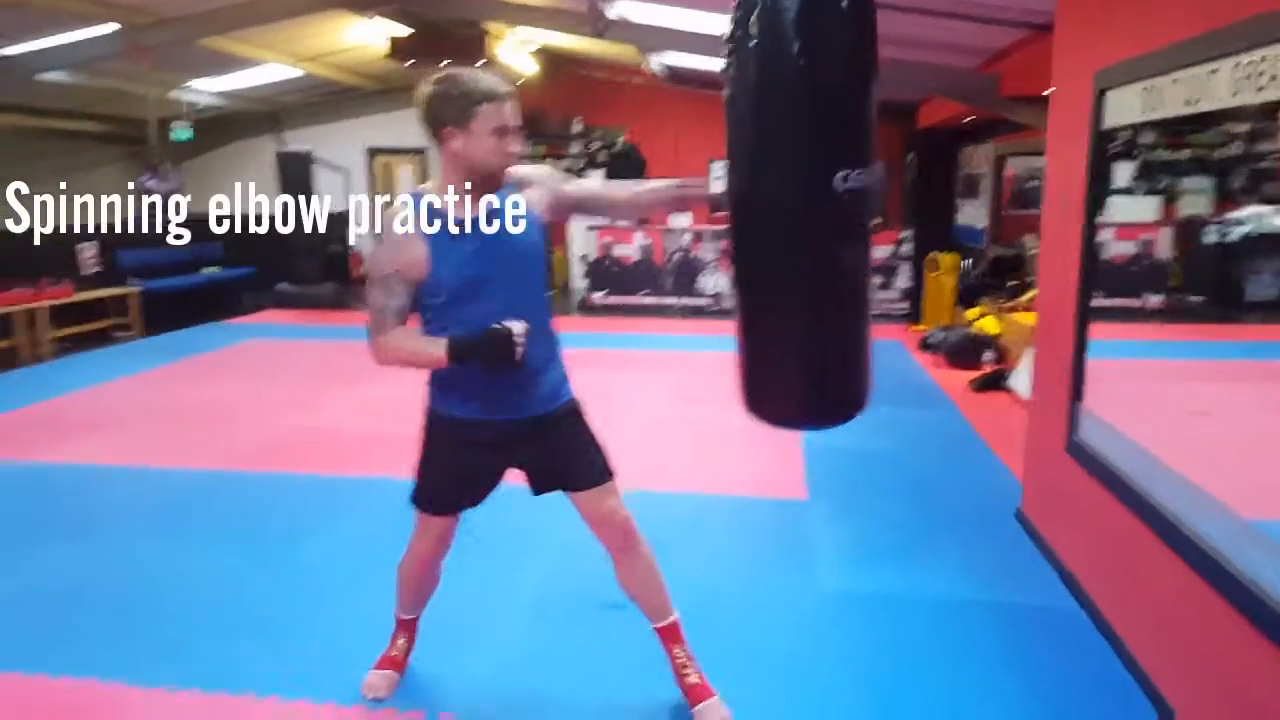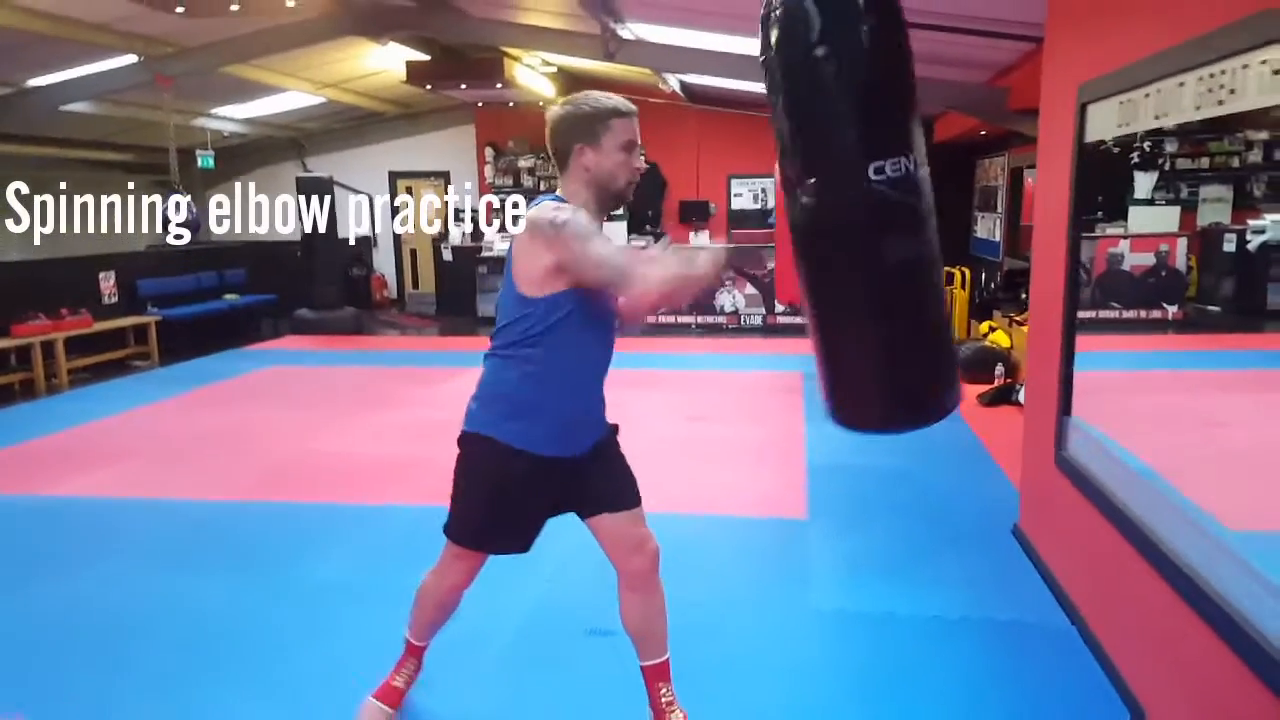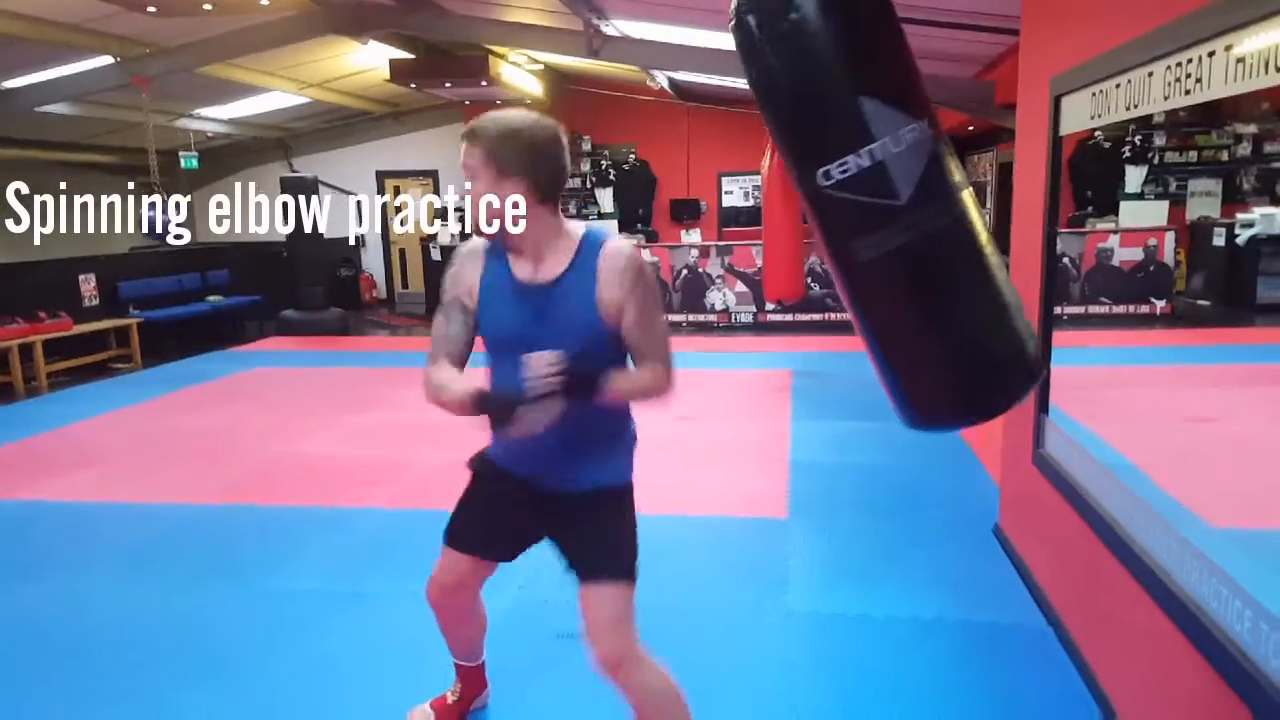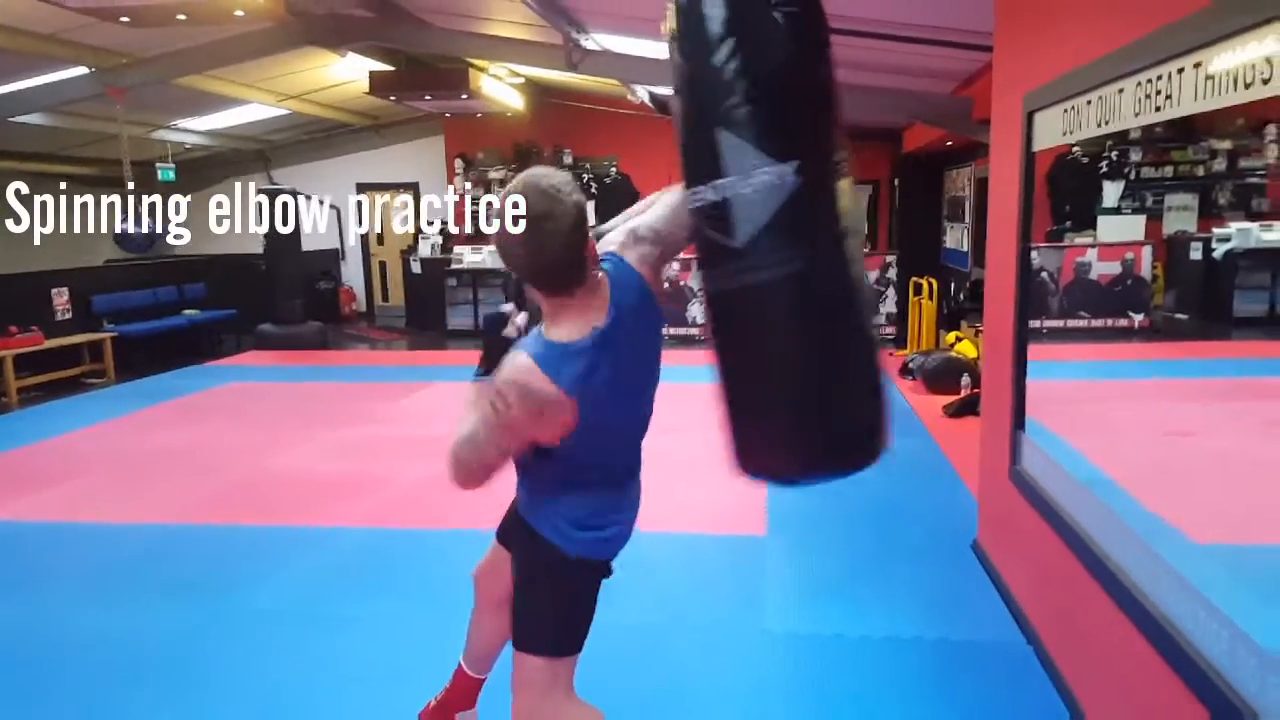
dt=0.7s
person 1, frame 1
left shoulder: (531, 190)
right shoulder: (408, 231)
left elbow: (618, 200)
right elbow: (383, 342)
left wrist: (696, 190)
right wrist: (461, 349)
left hip: (547, 405)
right hip: (463, 416)
left knee: (618, 528)
right knee: (430, 538)
left ankle: (685, 665)
right ankle: (400, 642)
person 1, frame 2
left shoulder: (590, 230)
right shoulder: (553, 227)
left elbow: (622, 302)
right elbow: (647, 286)
left wrist: (633, 295)
right wrist: (724, 256)
left hip: (584, 436)
right hip: (510, 440)
left knee: (640, 558)
right knee: (458, 566)
right ankle: (406, 665)
person 1, frame 3
left shoulder: (614, 263)
right shoulder: (474, 263)
left elbow: (658, 373)
right elbow: (440, 370)
left wrist: (588, 383)
right wrist: (480, 396)
left hip: (594, 478)
right hip: (511, 468)
left knee: (615, 650)
right knee: (448, 587)
person 1, frame 4
left shoulder: (527, 382)
right shoulder: (631, 261)
left elbow: (467, 472)
right elbow: (689, 195)
left wrist: (489, 392)
left hip: (570, 528)
right hip: (589, 502)
right knee: (494, 584)
